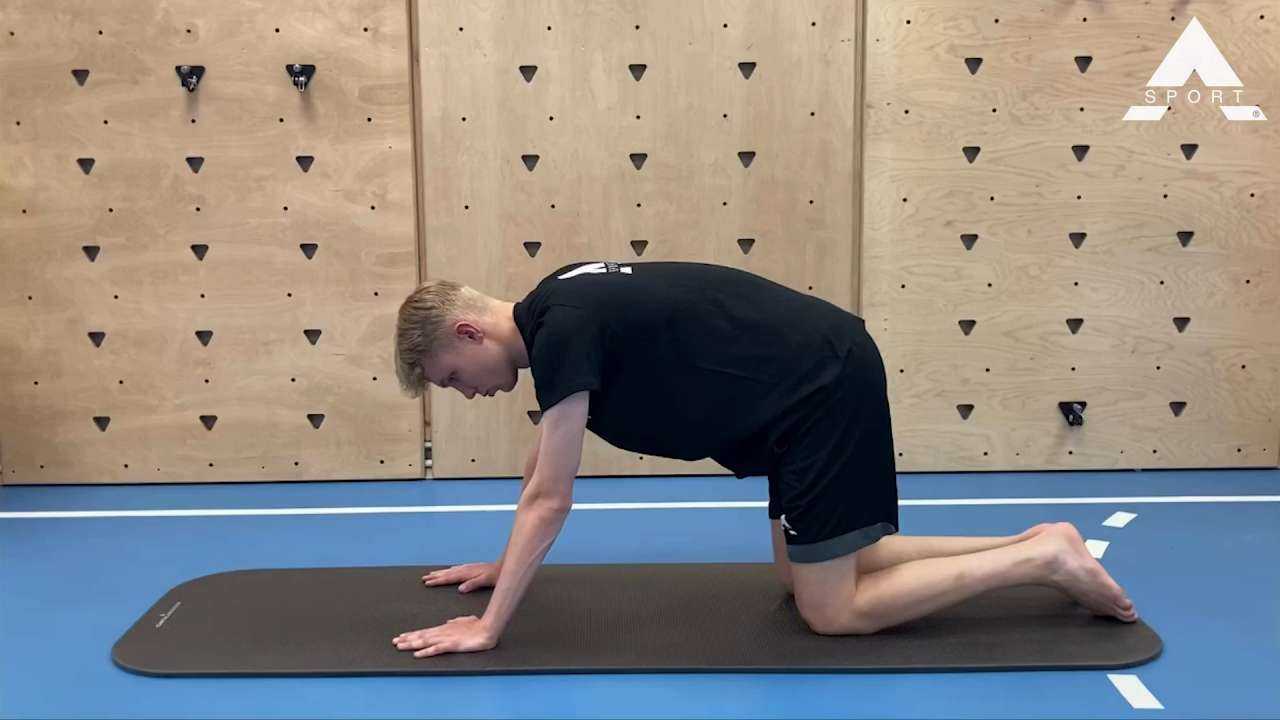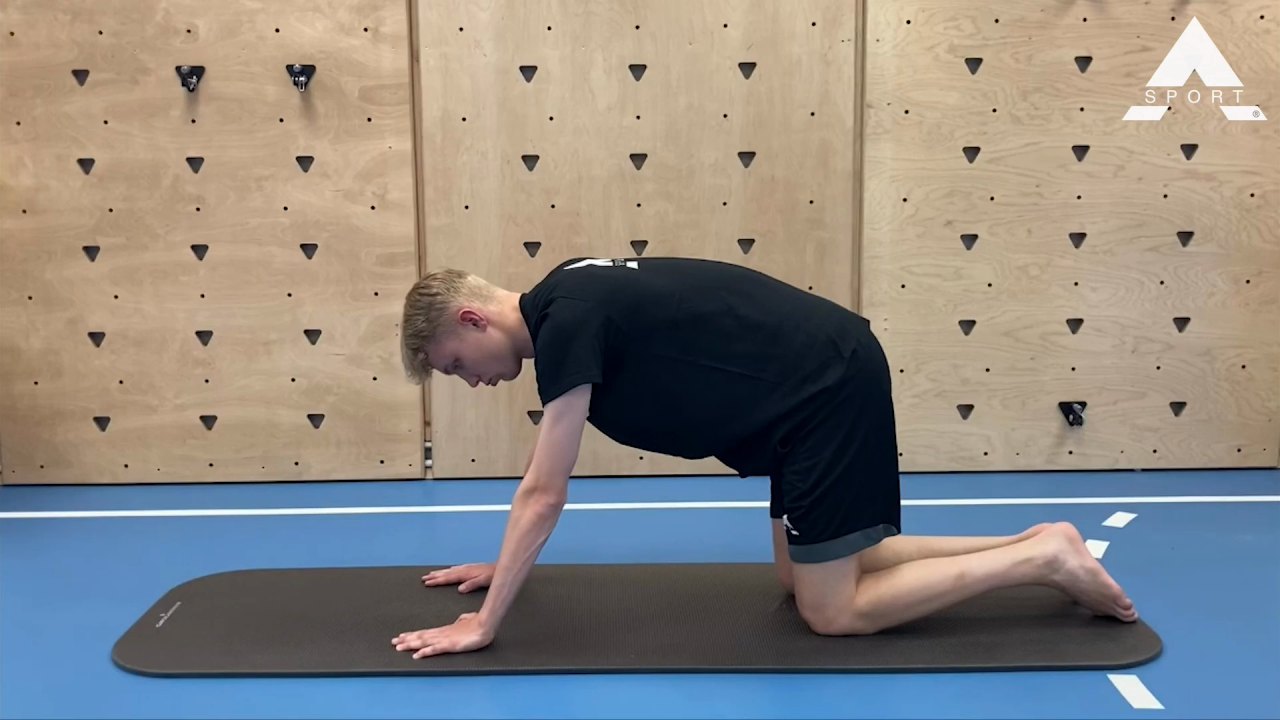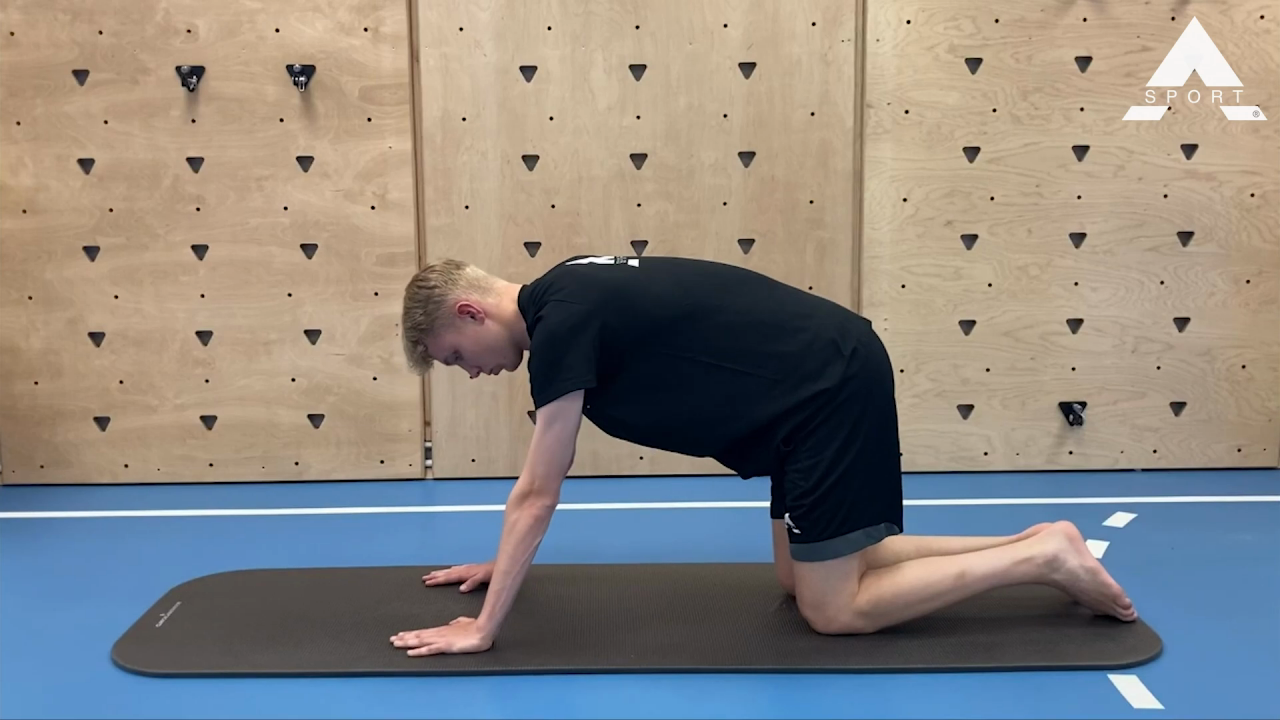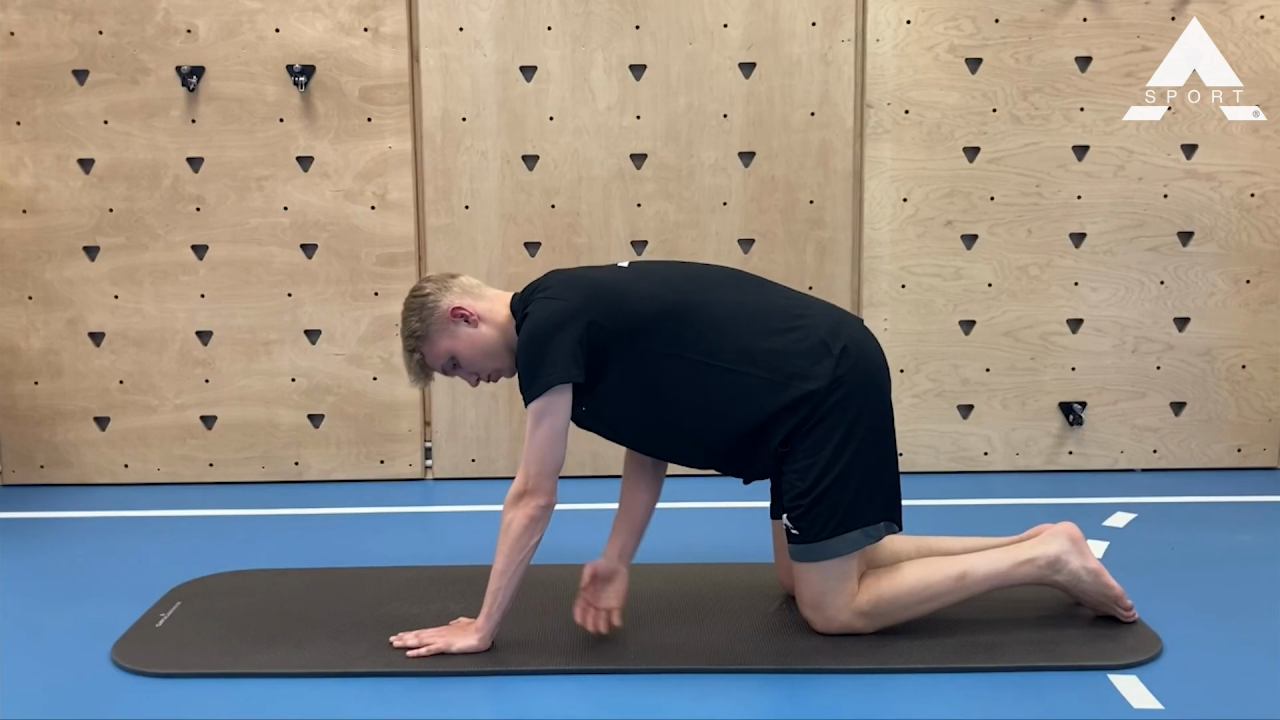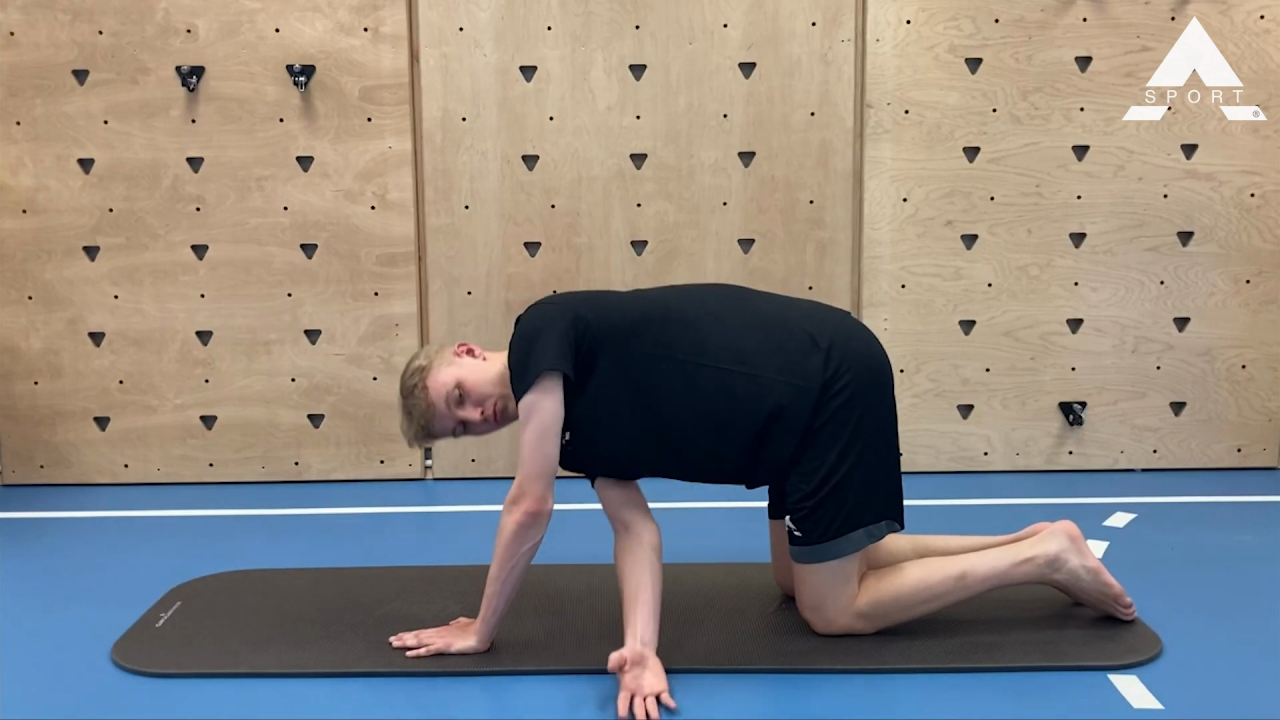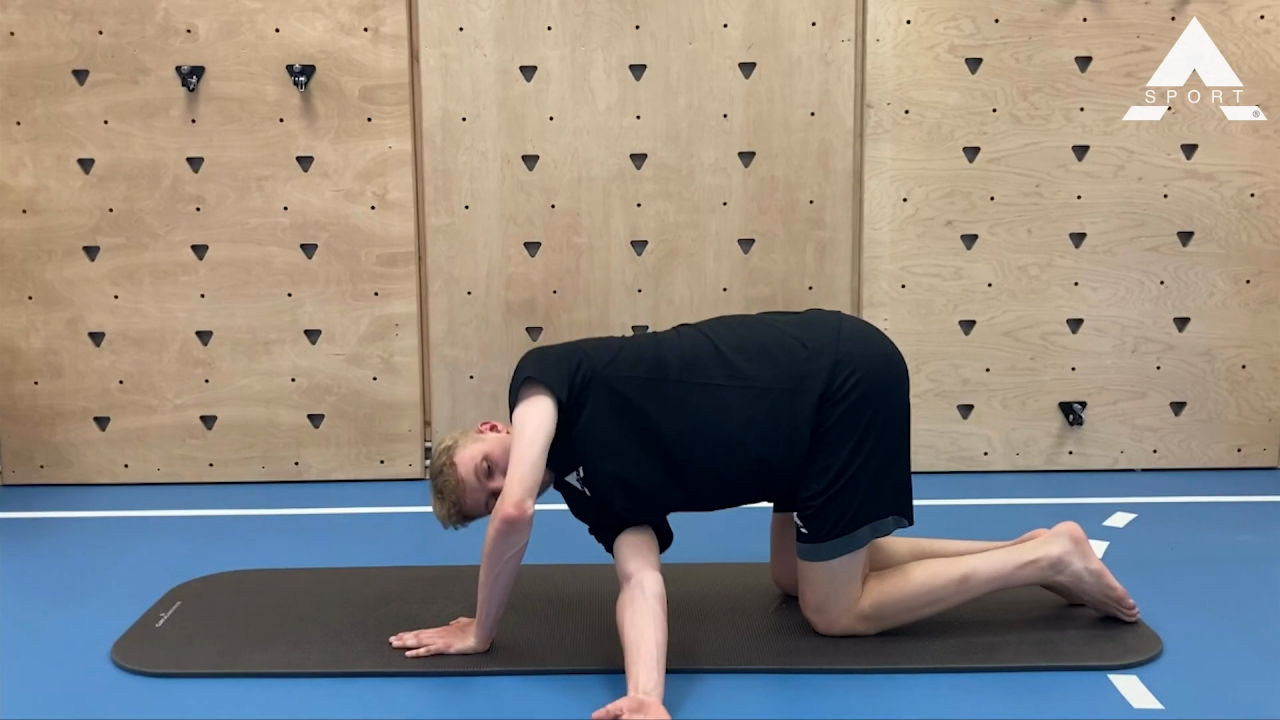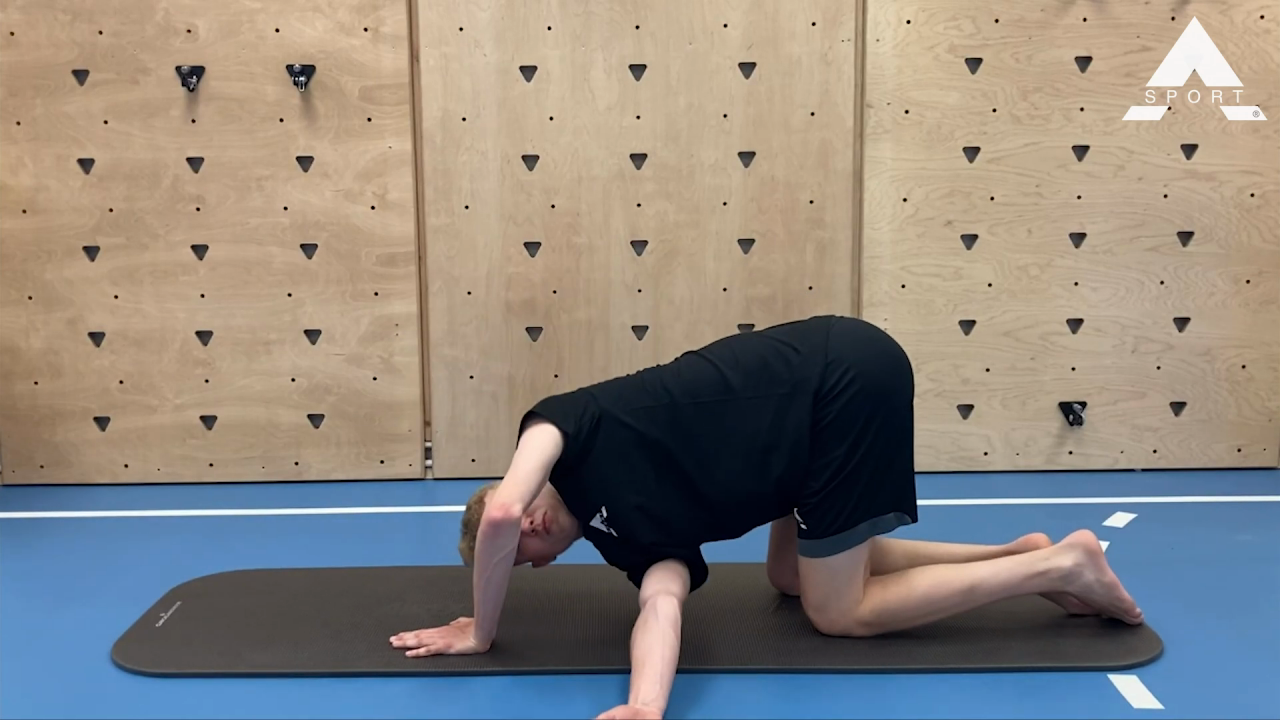
dt=0.4s
person 1, frame 1
left shoulder: (561, 332)
right shoulder: (559, 314)
left elbow: (549, 500)
right elbow: (539, 466)
left wrist: (488, 628)
right wrist: (506, 563)
left hip: (825, 386)
right hip: (820, 375)
left knee: (832, 608)
right knee: (803, 571)
left ankle: (1046, 558)
right ankle: (1031, 543)
person 1, frame 2
left shoulder: (567, 324)
right shoulder: (565, 307)
left elbow: (544, 494)
right elbow: (542, 473)
left wrist: (483, 625)
right wrist: (503, 563)
left hip: (829, 386)
right hip: (824, 376)
left knee: (832, 608)
right knee: (803, 571)
left ankle: (1047, 561)
right ankle: (1033, 542)
person 1, frame 3
left shoulder: (562, 325)
right shoulder: (569, 302)
left elbow: (536, 494)
right elbow: (548, 475)
left wrist: (482, 628)
right wrist: (502, 563)
left hip: (831, 387)
right hip: (826, 375)
left knee: (833, 608)
right knee: (803, 573)
left ankle: (1046, 559)
right ankle: (1034, 542)
person 1, frame 4
left shoulder: (547, 324)
right shoulder: (574, 327)
left elbow: (532, 498)
right elbow: (648, 447)
left wrist: (482, 629)
right wrist: (613, 564)
left hip: (827, 388)
right hip: (824, 378)
left knee: (834, 607)
right knee: (802, 574)
left ankle: (1047, 558)
right ankle: (1033, 544)
person 1, frame 5
left shoulder: (541, 332)
right shoulder: (572, 427)
left elbow: (530, 506)
right elbow: (636, 527)
left wrist: (480, 631)
right wrist: (640, 647)
left hip: (833, 379)
right hip: (822, 381)
left knee: (833, 609)
right knee: (799, 576)
left ankle: (1044, 556)
right ankle: (1024, 543)
person 1, frame 6
left shoulder: (542, 377)
right shoulder: (598, 492)
left elbow: (515, 512)
right elbow: (643, 580)
left wrist: (480, 633)
left hip: (846, 377)
right hip: (834, 379)
left knee: (835, 611)
right knee: (798, 576)
left ankle: (1046, 558)
right ankle: (1024, 549)
person 1, frame 7
left shoulder: (558, 426)
right shoulder: (631, 533)
left elbow: (498, 512)
right elbow: (663, 607)
left wrist: (481, 631)
left hip: (844, 377)
right hip: (838, 379)
left knee: (837, 609)
right knee: (793, 576)
left ankle: (1057, 565)
right ankle: (1018, 554)
